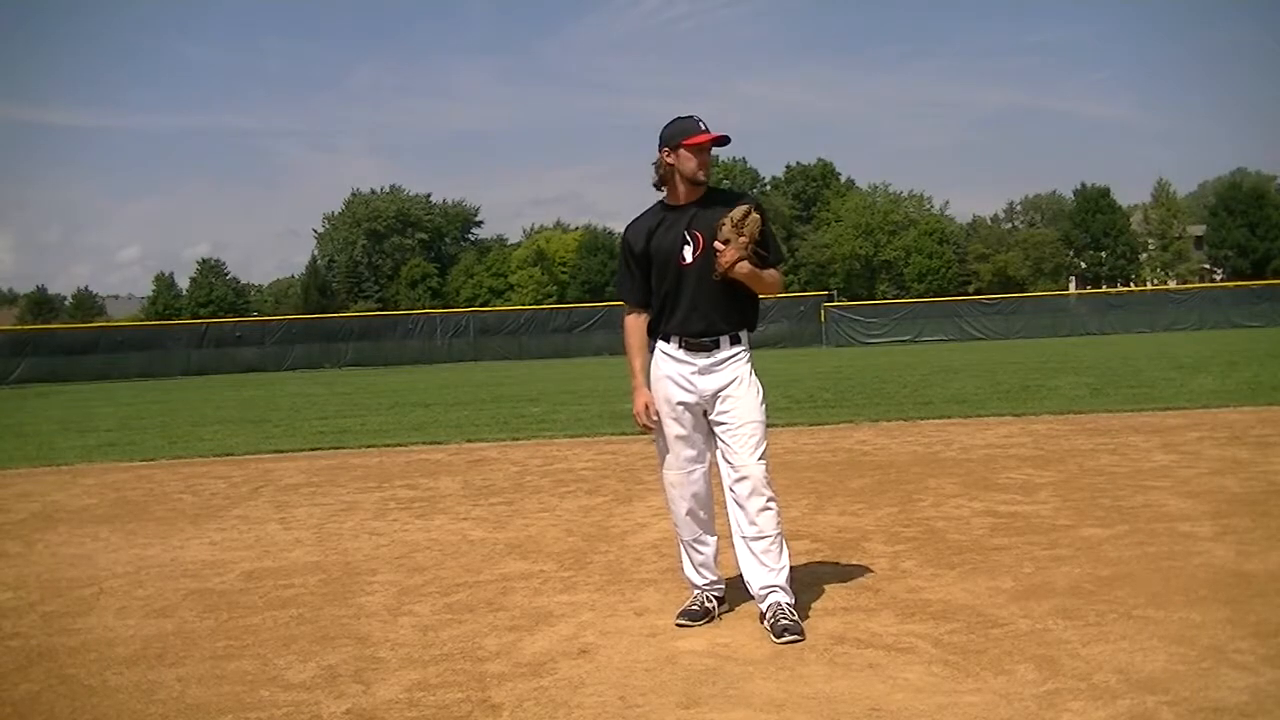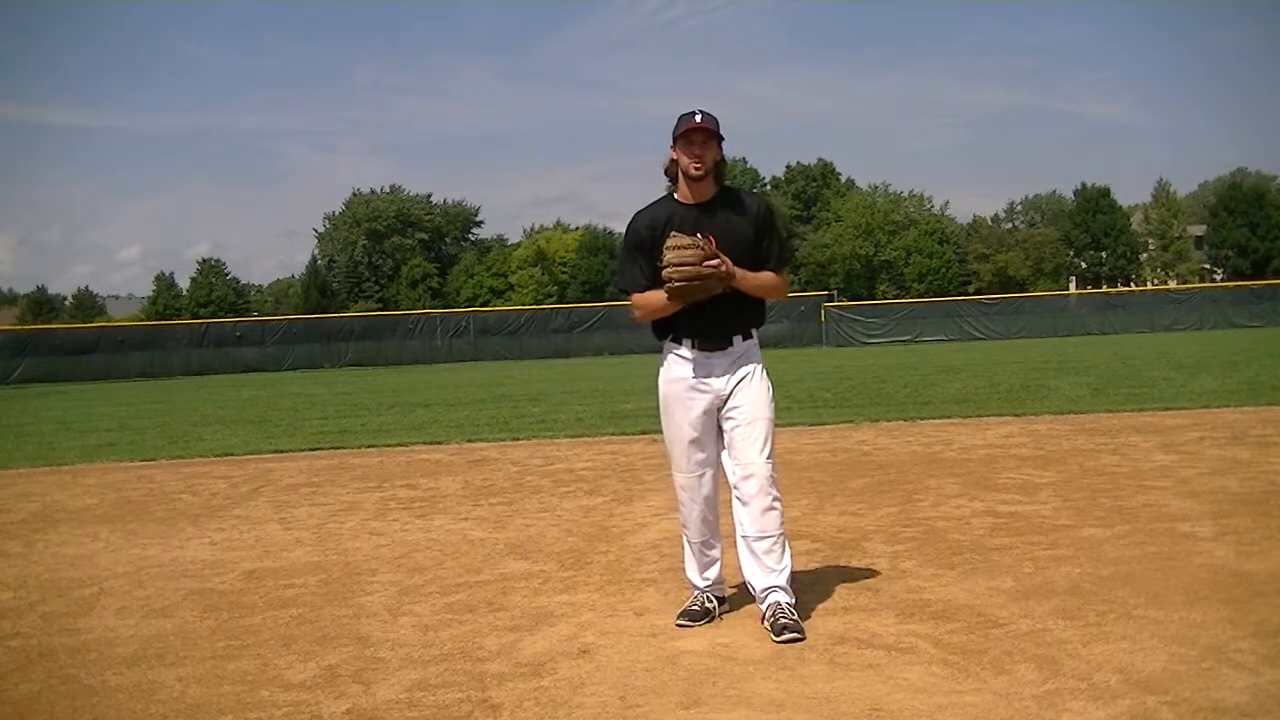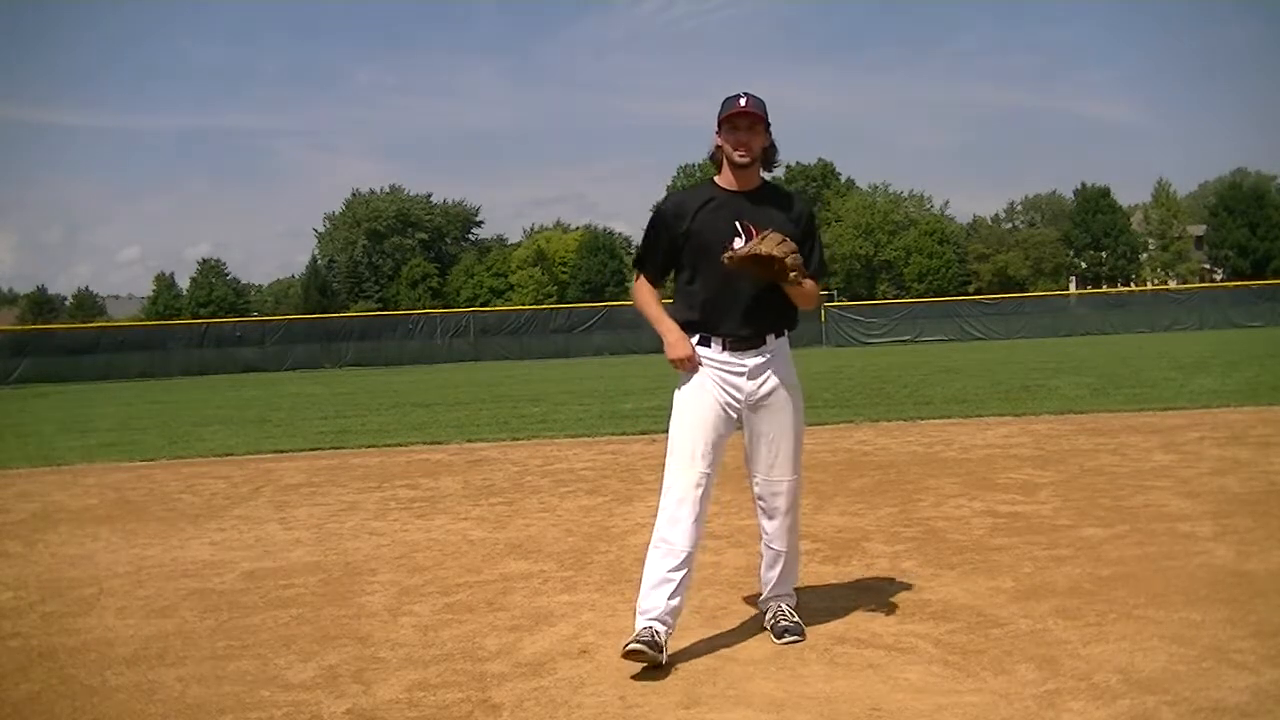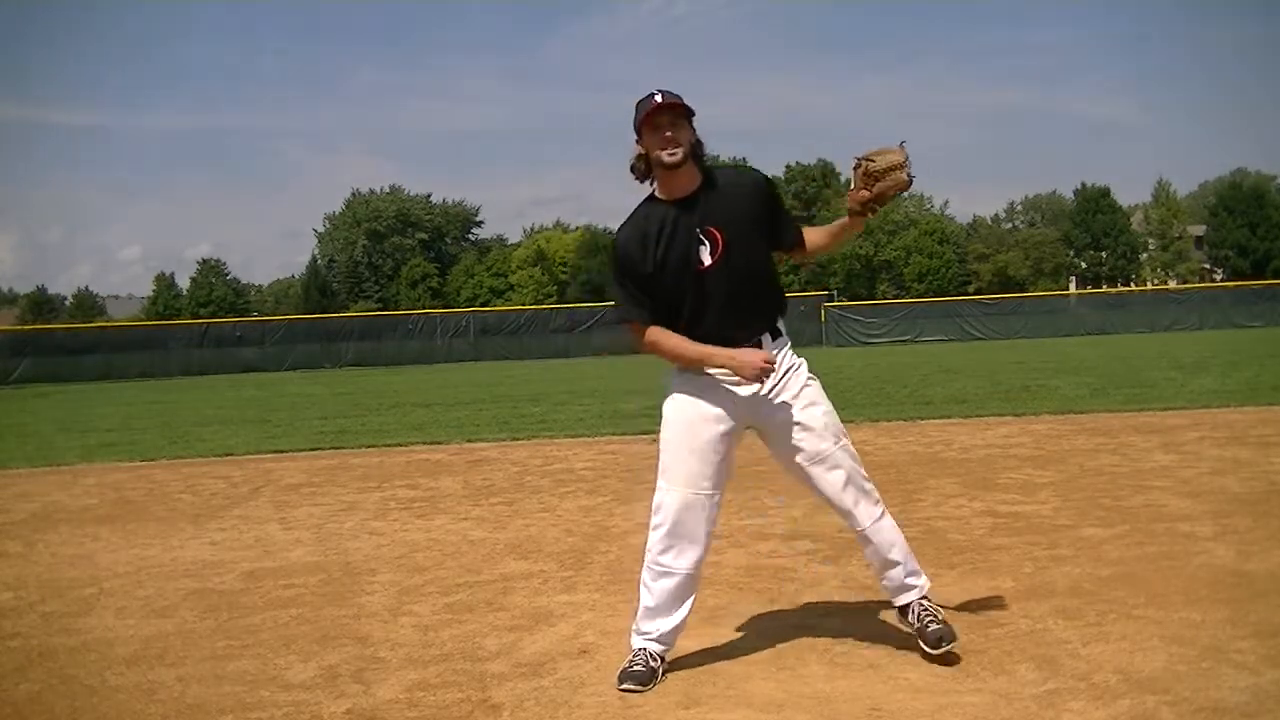
dt=1s
person 1, frame 1
left shoulder: (740, 208)
right shoulder: (642, 230)
left elbow: (775, 283)
right elbow: (636, 312)
left wrist: (743, 270)
right wrist: (639, 385)
left hip: (732, 361)
right hip: (672, 364)
left knee: (750, 477)
right knee: (684, 483)
left ankle: (775, 595)
right ankle: (706, 587)
person 1, frame 2
left shoulder: (752, 210)
right shoulder: (648, 223)
left elbow: (779, 284)
right elbow: (641, 308)
left wrist: (733, 275)
left hip: (742, 359)
right hip: (682, 364)
left knee: (755, 477)
right knee: (691, 484)
left ankle: (774, 595)
right ankle: (707, 589)
person 1, frame 3
left shoulder: (793, 210)
right shoulder: (680, 207)
left elbow: (811, 298)
right elbow: (643, 281)
left wrist: (785, 274)
right wrist: (670, 330)
left hip: (771, 361)
right hip: (706, 364)
left knee: (779, 490)
right knee: (684, 486)
left ankle: (778, 600)
right ankle: (653, 624)
person 1, frame 4
left shoulder: (748, 188)
right shoulder: (635, 236)
left elbow: (797, 246)
right elbow: (647, 333)
left wrist: (854, 219)
right wrist: (726, 358)
left hip: (777, 363)
right hip: (700, 380)
left knee: (847, 484)
right knee: (678, 514)
left ankle: (912, 596)
right ankle: (650, 643)
